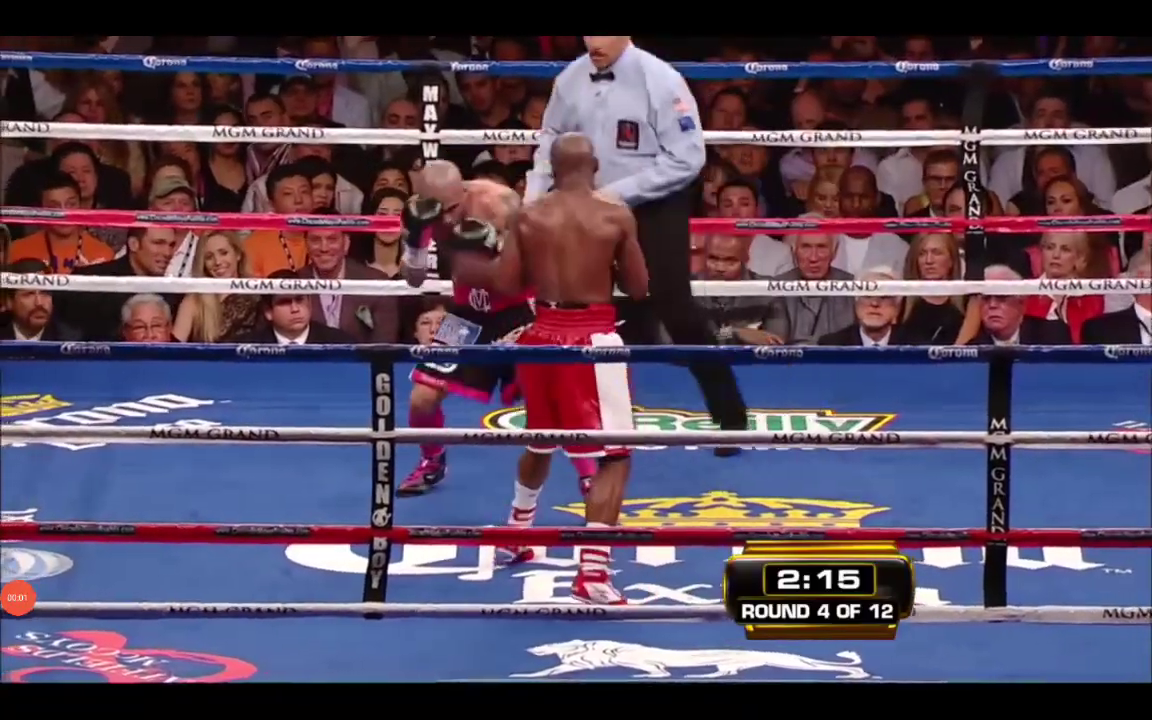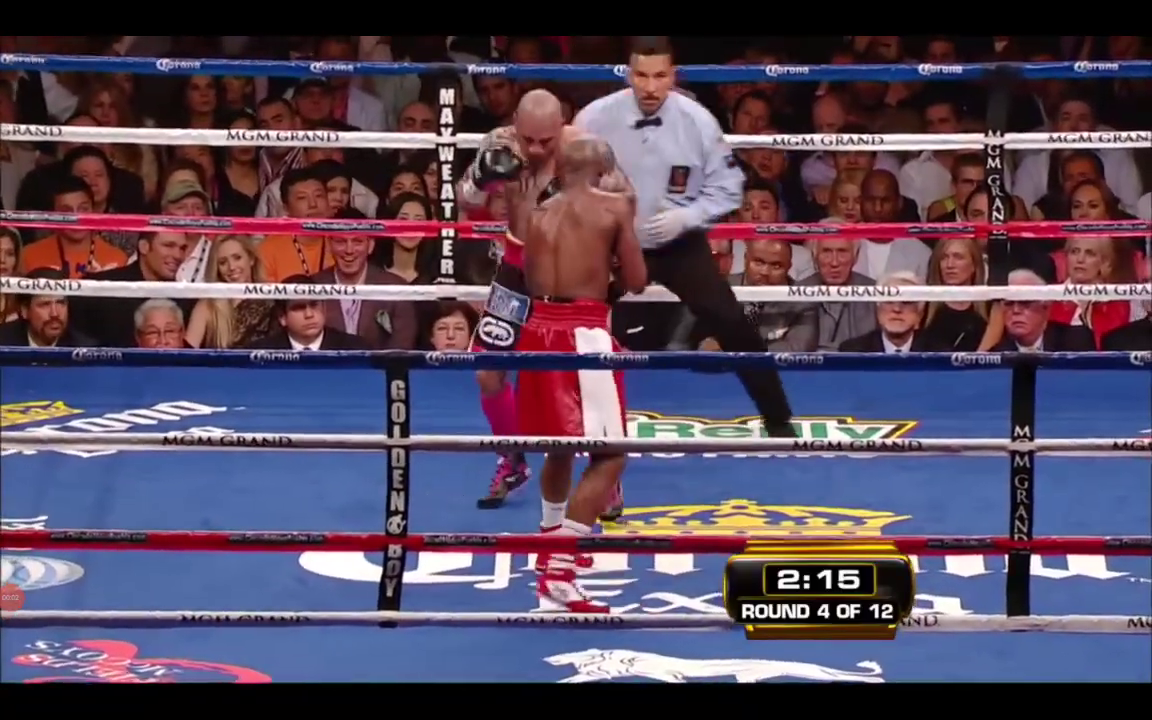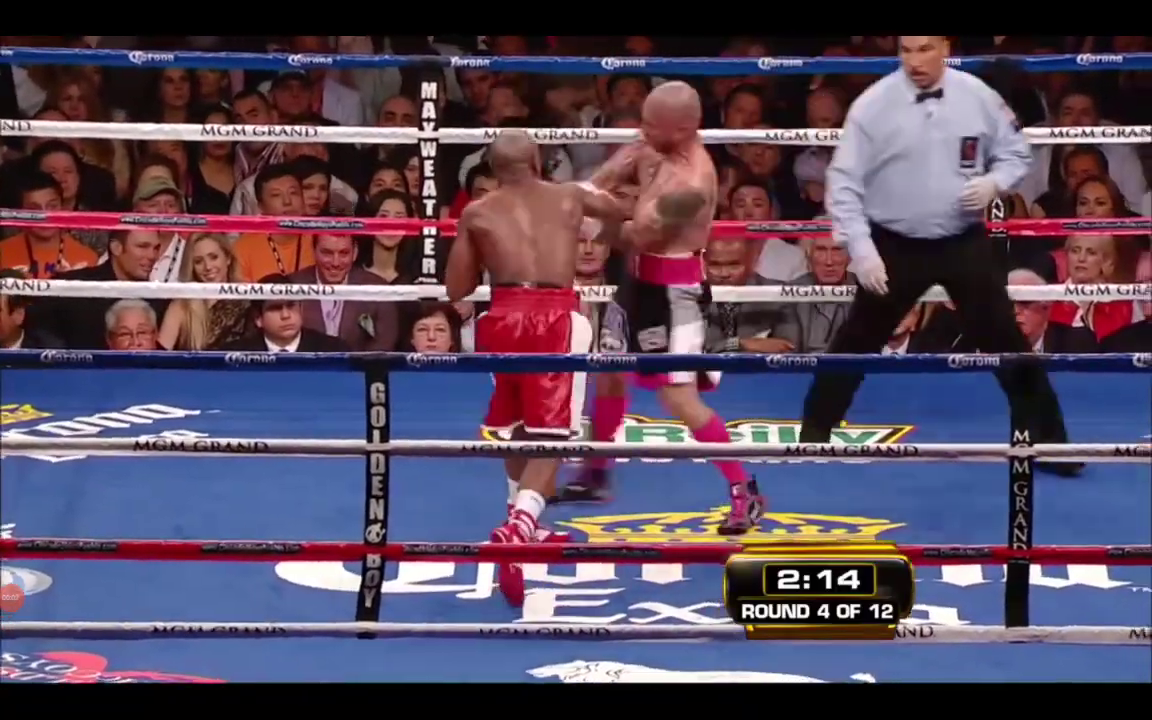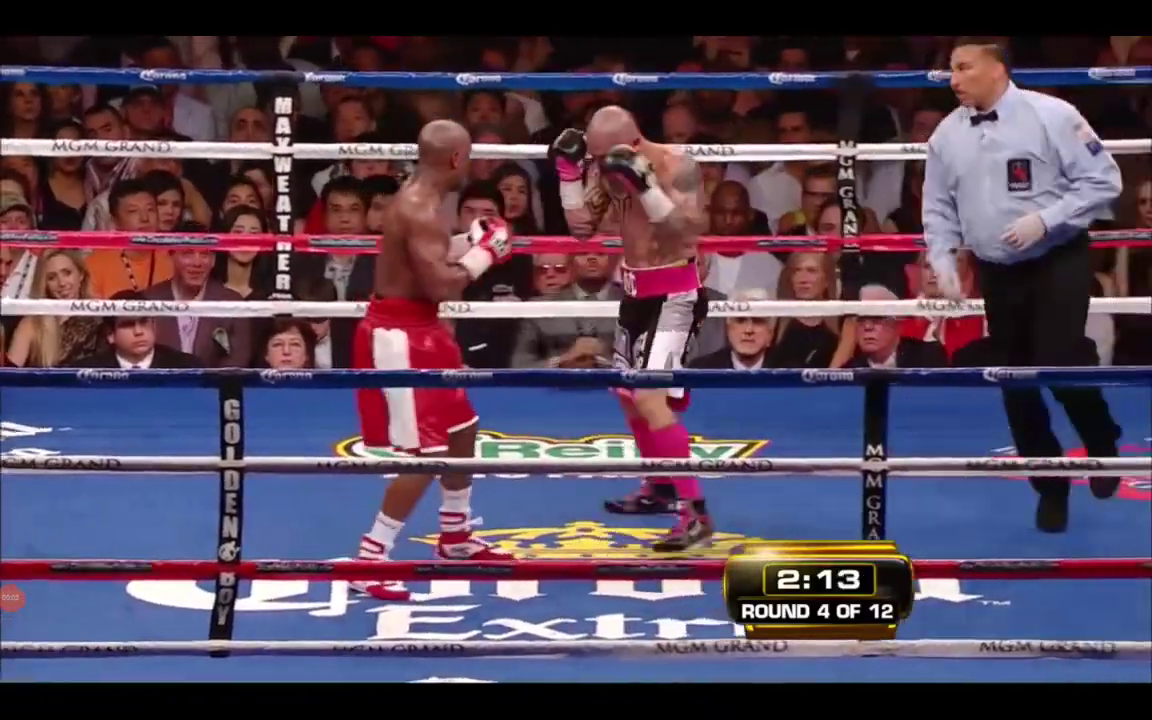
dt=0.7s
person 1, frame 1
left shoulder: (527, 216)
right shoulder: (616, 215)
left elbow: (508, 284)
right elbow: (639, 287)
left hip: (543, 334)
right hip: (592, 338)
left knee: (540, 437)
right knee: (612, 457)
left ankle: (519, 529)
right ankle: (592, 573)
person 1, frame 2
left shoulder: (537, 216)
right shoulder: (616, 206)
right elbow: (636, 283)
left hip: (538, 329)
right hip: (583, 334)
left knee: (560, 444)
right knee: (608, 456)
left ankle: (553, 544)
right ankle: (559, 570)
person 1, frame 3
left shoulder: (475, 212)
right shoulder: (567, 196)
left elbow: (456, 290)
right elbow: (614, 207)
right wrist: (587, 194)
left hip: (504, 319)
right hip: (558, 318)
left knee: (521, 425)
right knee: (550, 437)
left ankle: (518, 526)
right ankle: (516, 526)
person 1, frame 4
left shoulder: (414, 197)
right shoulder: (420, 210)
right elbow: (441, 286)
left wrist: (471, 243)
right wrist: (487, 250)
left hip: (416, 330)
right hip: (399, 333)
left knee: (461, 431)
right knee: (426, 453)
left ankle: (455, 536)
right ankle: (371, 559)
person 2, frame 1
left shoulder: (659, 80)
right shoulder: (570, 80)
left elbow: (687, 157)
right elbow: (553, 142)
left wrist: (625, 191)
right wrist: (534, 189)
left hip: (659, 209)
left knee: (677, 313)
left ankle: (730, 417)
person 2, frame 2
left shoulder: (697, 121)
right shoulder: (594, 119)
left elbow: (726, 188)
left wrist: (684, 217)
left hip: (681, 245)
left knee: (731, 325)
left ankle: (778, 421)
person 2, frame 3
left shoulder: (978, 97)
right shoulder: (873, 106)
left elbow: (1017, 152)
right elbow: (845, 184)
left wrist: (995, 182)
right wrist: (861, 250)
left hip: (965, 240)
right hip: (898, 243)
left knee: (1005, 338)
right knee: (861, 337)
left ankle: (1046, 441)
right ankle: (815, 430)
person 2, frame 4
left shoulder: (1051, 114)
right shoulder: (948, 134)
left elbow: (1103, 181)
right elbow: (938, 207)
left wrist: (1045, 219)
right wrist: (942, 262)
left hip: (1060, 260)
right hip: (996, 271)
left knee: (1066, 361)
right knee: (1017, 381)
left ankle: (1101, 441)
right ankle: (1051, 487)
person 3, frame 1
left shoulder: (501, 202)
right shoulder: (422, 209)
right elbow: (413, 277)
right wrist: (414, 238)
left hip: (513, 304)
right hip: (466, 305)
right knee: (422, 399)
left ankle: (590, 478)
right ankle: (432, 462)
person 3, frame 2
right shoulder: (501, 145)
right elbow: (466, 205)
right wrist: (482, 177)
right hip: (519, 265)
right knee: (489, 372)
right ankle: (512, 462)
person 3, frame 3
left shoulder: (689, 184)
right shoulder: (669, 150)
left elbow: (632, 235)
right elbow: (628, 159)
right wrist: (595, 182)
left hip: (673, 289)
right hip: (653, 278)
left knee: (680, 398)
right knee: (611, 376)
left ankle: (744, 491)
right ankle: (592, 471)
person 3, frame 4
left shoulder: (675, 166)
right shoulder: (606, 169)
left elbow: (691, 228)
right elbow: (582, 227)
left wrist: (645, 186)
right wrist: (569, 172)
left hip: (674, 294)
right hip: (635, 291)
left knee: (651, 397)
right knee: (632, 397)
left ankle: (694, 512)
right ankle: (659, 488)
